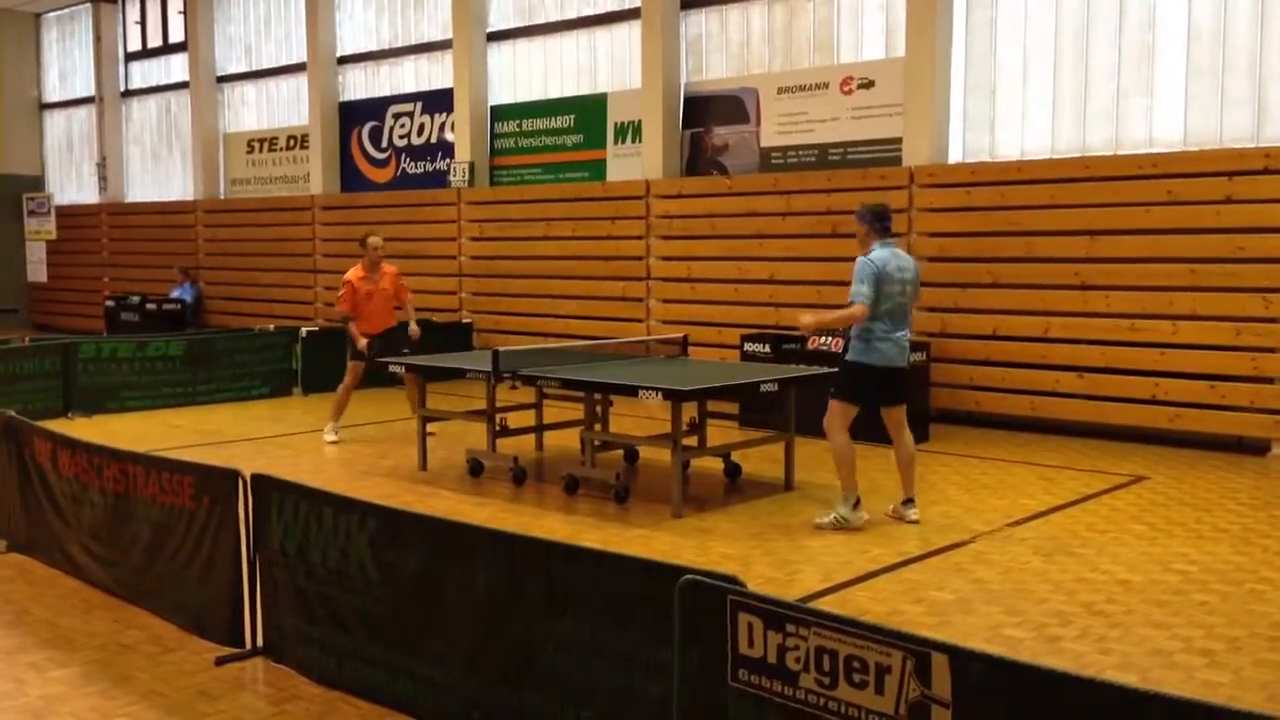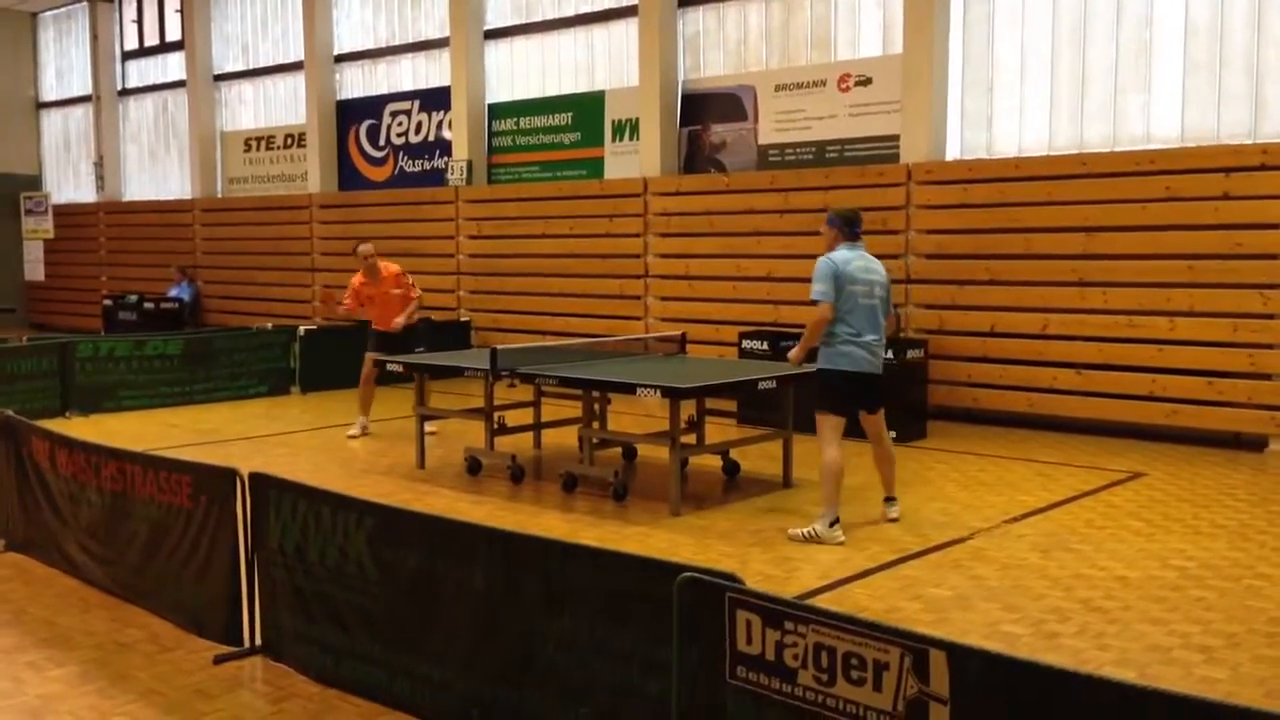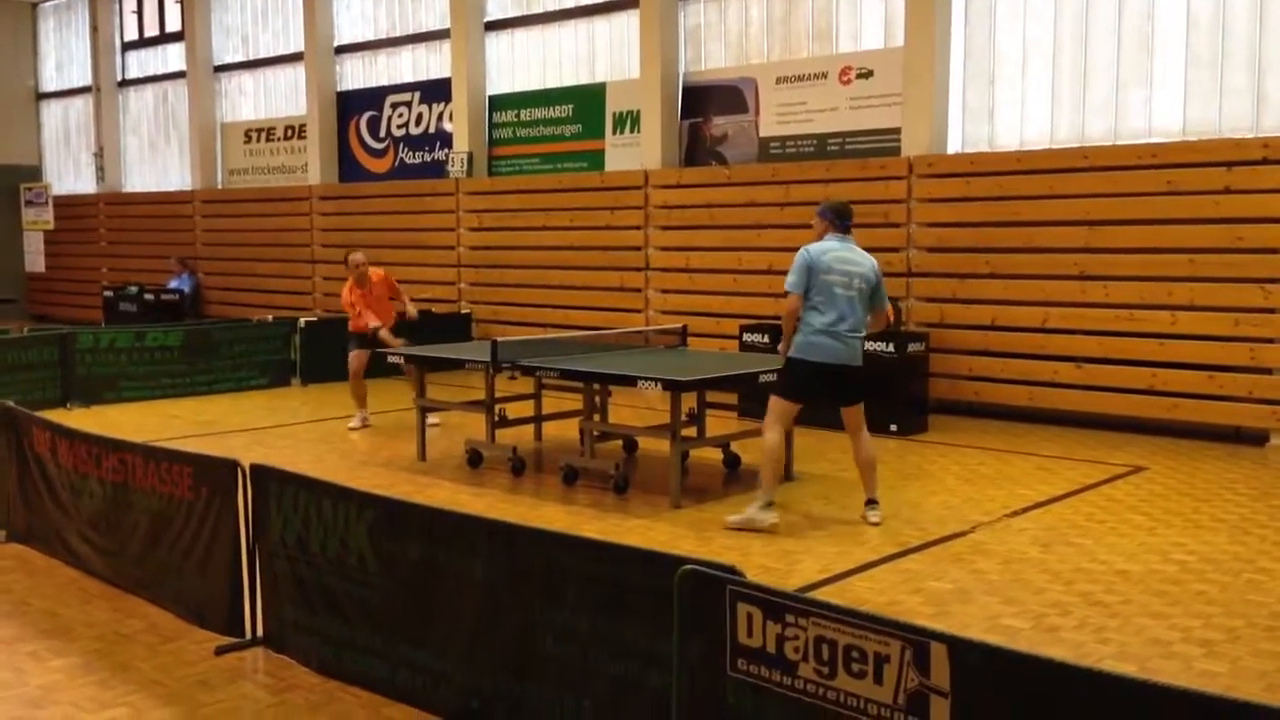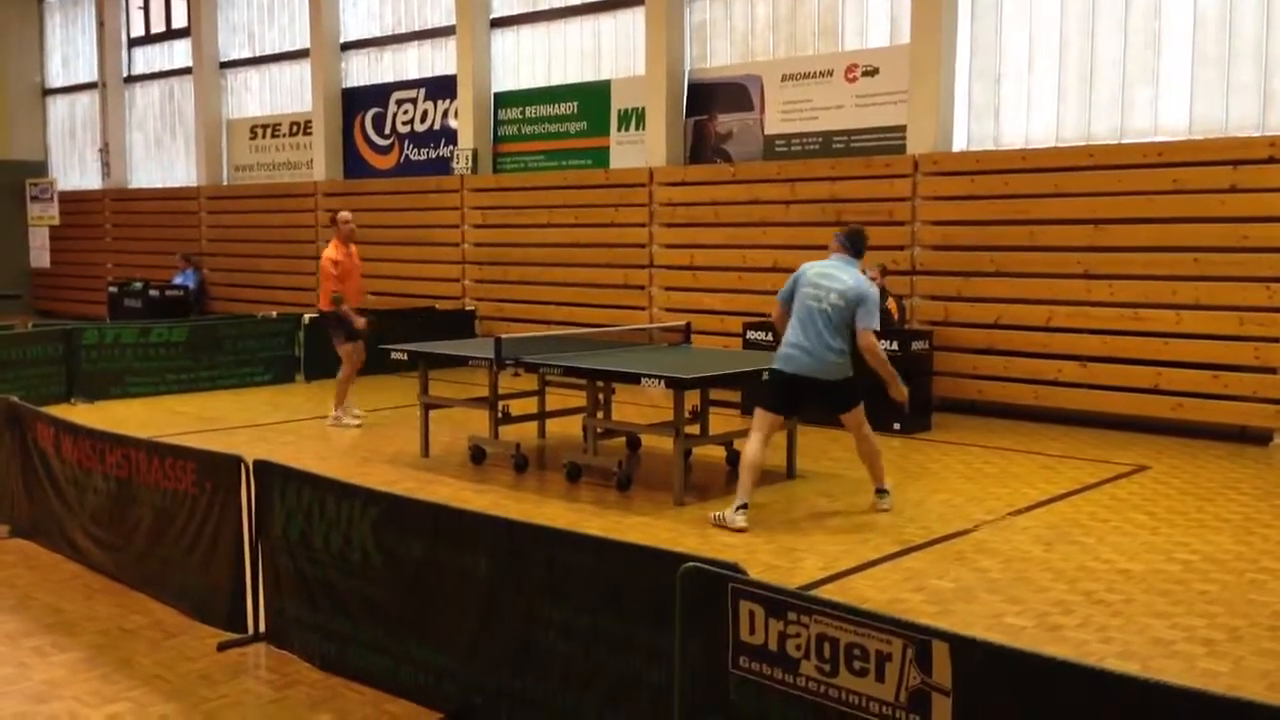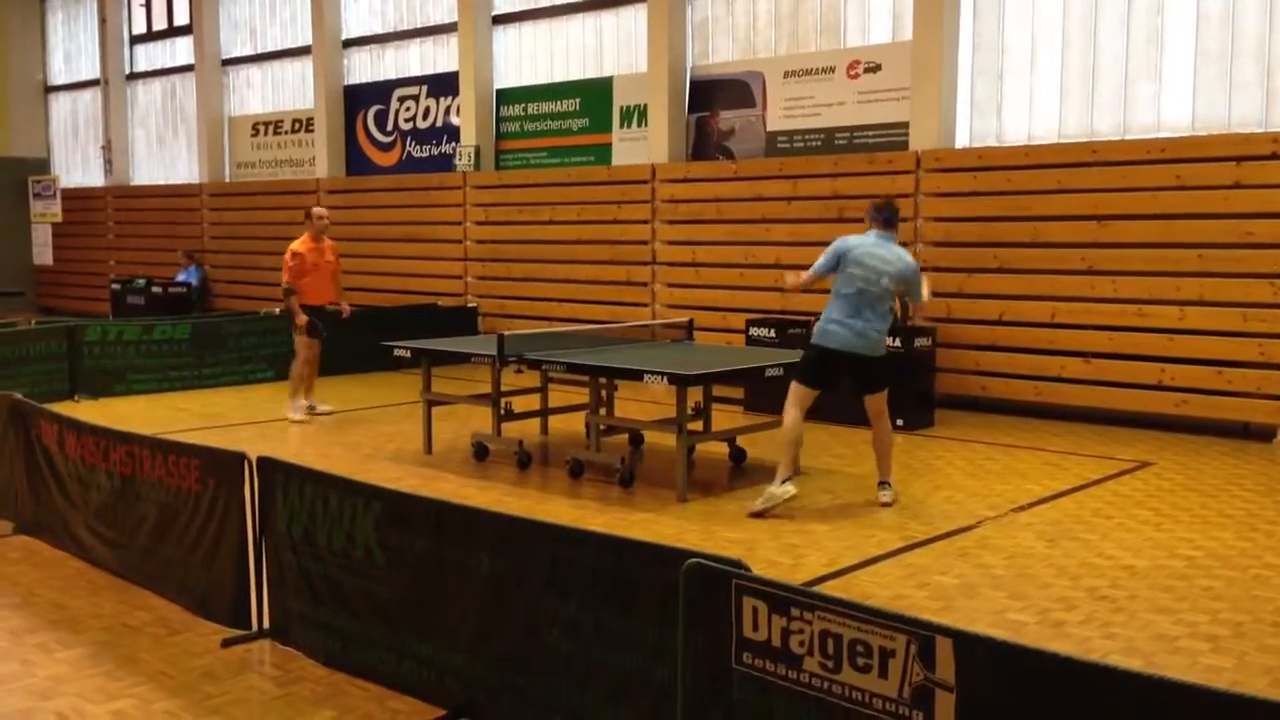
dt=0.4s
person 1, frame 1
left shoulder: (869, 262)
right shoulder: (908, 262)
left elbow: (860, 313)
left wrist: (817, 322)
left hip: (866, 357)
right hip: (897, 358)
left knee: (834, 425)
right knee: (899, 430)
left ankle: (850, 507)
right ankle: (908, 504)
person 1, frame 2
left shoulder: (829, 263)
right shoulder: (878, 268)
left elbow: (823, 315)
right elbow: (889, 323)
left wrist: (801, 349)
left hip: (839, 363)
right hip: (872, 363)
left knee: (829, 440)
right knee: (878, 433)
left ankle: (829, 523)
right ankle: (891, 501)
person 1, frame 3
left shoulder: (810, 253)
right shoulder: (869, 263)
left elbow: (792, 307)
right elbow: (883, 319)
left wrist: (787, 341)
left hip: (810, 353)
right hip: (850, 358)
left knee: (774, 425)
right knee: (858, 430)
left ankle: (763, 508)
right ankle: (872, 505)
person 1, frame 4
left shoulder: (807, 270)
right shoulder: (865, 288)
left elbow: (778, 315)
right elbow: (867, 343)
right wrist: (894, 382)
left hip: (788, 365)
right hip: (834, 372)
left knee: (758, 433)
right knee: (860, 428)
left ankle: (740, 508)
right ankle: (881, 493)
person 1, frame 5
left shoulder: (847, 244)
right shoulder: (907, 264)
left elbow: (808, 280)
right elbow: (916, 304)
left wrist: (794, 282)
right wrist: (922, 287)
left hip: (829, 341)
right hip: (870, 348)
left knee: (794, 406)
right knee: (879, 416)
left ankle: (783, 481)
right ankle: (885, 486)
person 2, frame 1
left shoulder: (392, 273)
right shoulder: (351, 278)
left elbow: (405, 299)
right elbow: (345, 315)
left wrist: (412, 322)
right wrist: (358, 339)
left hip: (388, 331)
right hip: (361, 335)
left knee: (411, 374)
right knee: (350, 380)
right ankle: (332, 426)
person 2, frame 2
left shoulder: (395, 272)
right shoulder: (356, 283)
left elbow: (415, 297)
right elbow: (347, 310)
left wrist: (403, 317)
right wrist: (342, 310)
left hip: (406, 329)
right hip: (379, 331)
right knee: (367, 375)
right ankle: (362, 422)
person 2, frame 3
left shoulder: (380, 275)
right shoulder: (349, 296)
left elbow: (397, 291)
right elbow: (374, 326)
left wrist: (408, 305)
right wrist: (393, 343)
left hip: (388, 326)
right hip: (362, 332)
left knee: (411, 367)
right knee: (355, 370)
right ankle: (361, 414)
person 2, frame 4
left shoulder: (352, 249)
right shoulder: (332, 256)
right elbow: (333, 296)
left wrist: (363, 296)
right wrist: (354, 318)
left hip: (348, 312)
right hip: (335, 314)
left knee: (358, 358)
right knee: (350, 362)
left ankle: (341, 405)
right ankle: (338, 413)
person 2, frame 5
left shoulder: (330, 246)
right shoulder: (297, 249)
left elbow: (334, 277)
right elbow: (287, 286)
left wrist: (342, 301)
right wrist: (298, 313)
left hip: (319, 307)
right hip: (302, 308)
left knee: (314, 355)
right knee: (303, 355)
left ankle: (307, 402)
right ankle: (294, 405)
